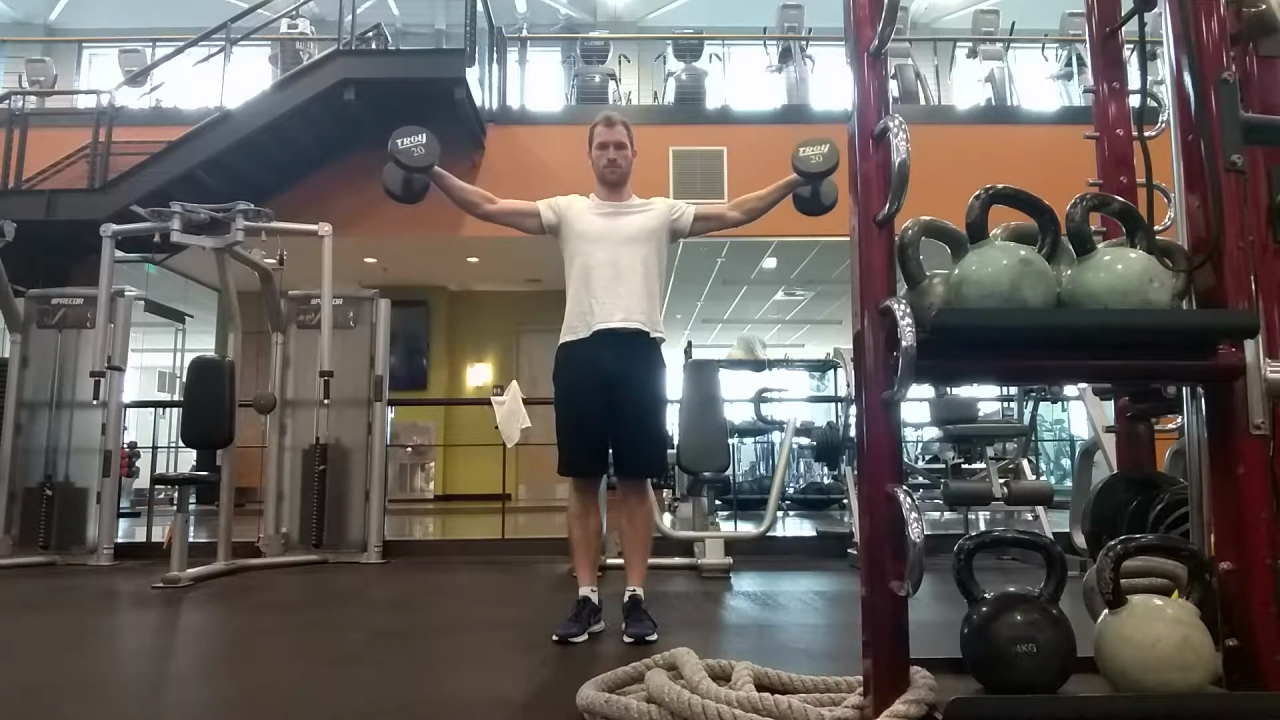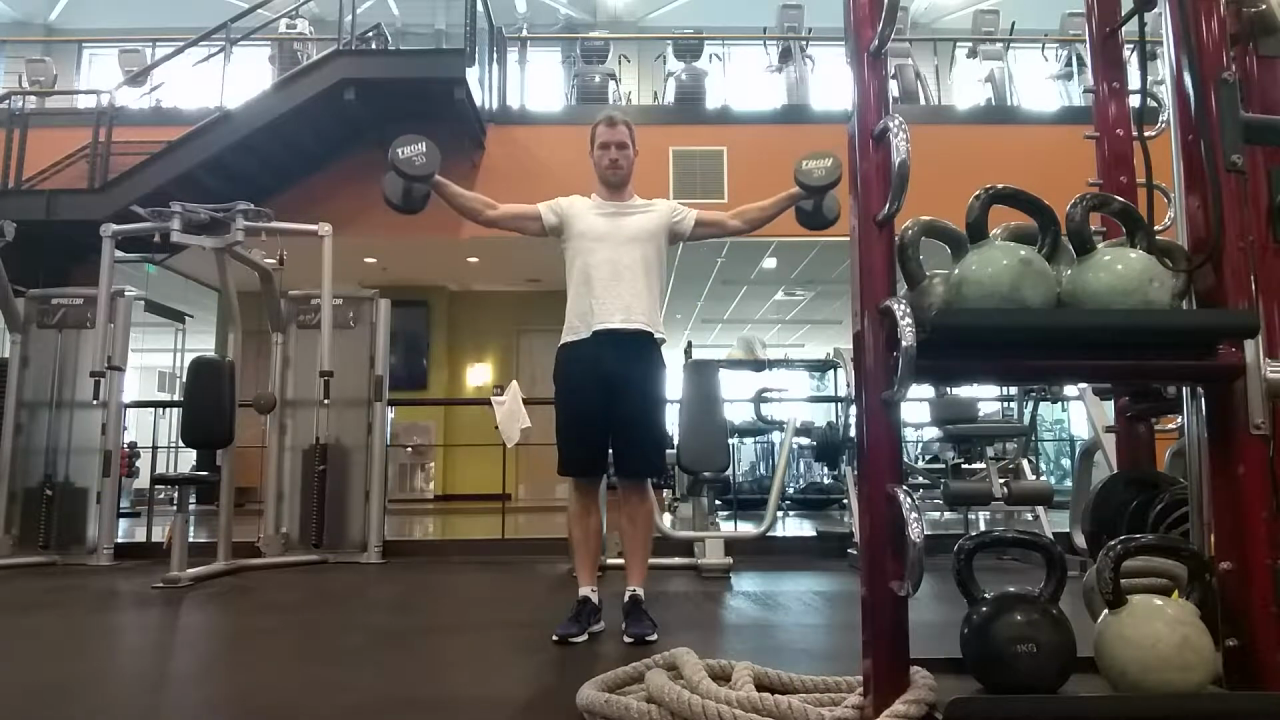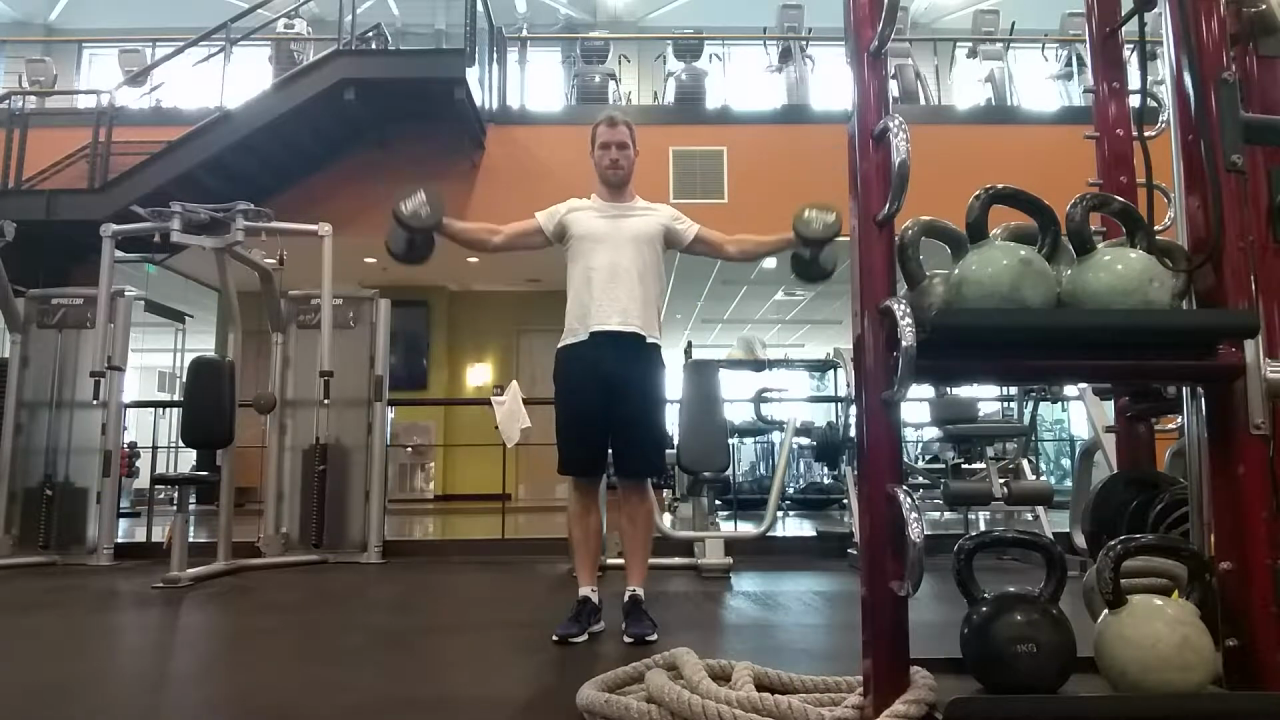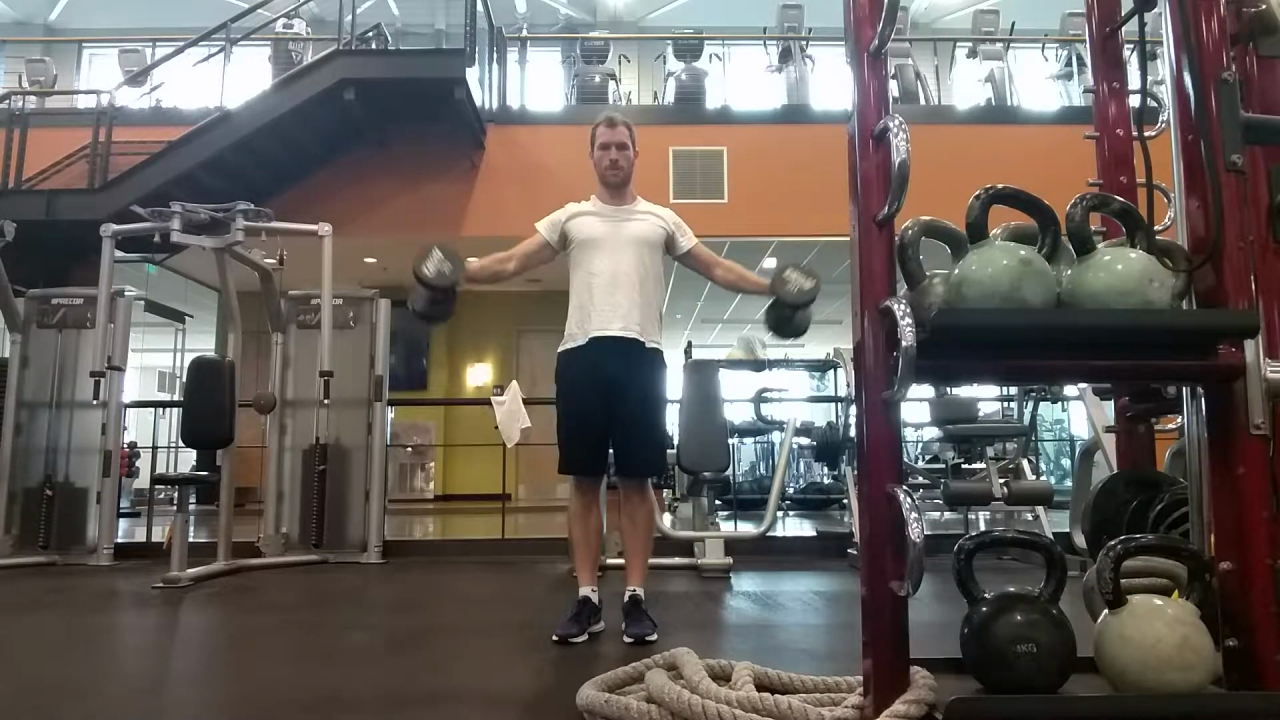
dt=0.3s
person 1, frame 1
left shoulder: (662, 212)
right shoulder: (566, 210)
left elbow: (735, 212)
right elbow: (489, 206)
left wrist: (794, 181)
right wrist: (434, 174)
left hip: (638, 352)
right hip: (580, 352)
left knee: (635, 481)
right knee: (583, 482)
left ankle: (635, 598)
right ankle: (586, 599)
person 1, frame 2
left shoulder: (661, 213)
right shoulder: (568, 210)
left elbow: (735, 221)
right elbow: (491, 213)
left wrist: (796, 195)
right wrist: (433, 182)
left hip: (639, 351)
right hip: (580, 352)
left knee: (636, 481)
right knee: (583, 481)
left ankle: (634, 599)
right ankle: (587, 599)
person 1, frame 3
left shoulder: (662, 217)
right shoulder: (569, 213)
left elbow: (730, 246)
right elbow: (496, 237)
left wrist: (793, 238)
right wrist: (439, 223)
left hip: (639, 353)
right hip: (581, 353)
left knee: (636, 481)
right knee: (583, 482)
left ankle: (635, 598)
right ankle: (587, 599)
person 1, frame 4
left shoulder: (662, 219)
right shoulder: (570, 217)
left elbow: (714, 267)
right elbow: (513, 261)
left wrist: (769, 287)
right wrist: (455, 273)
left hip: (640, 356)
right hip: (582, 355)
left knee: (636, 481)
right knee: (584, 481)
left ankle: (635, 598)
right ankle: (587, 599)
